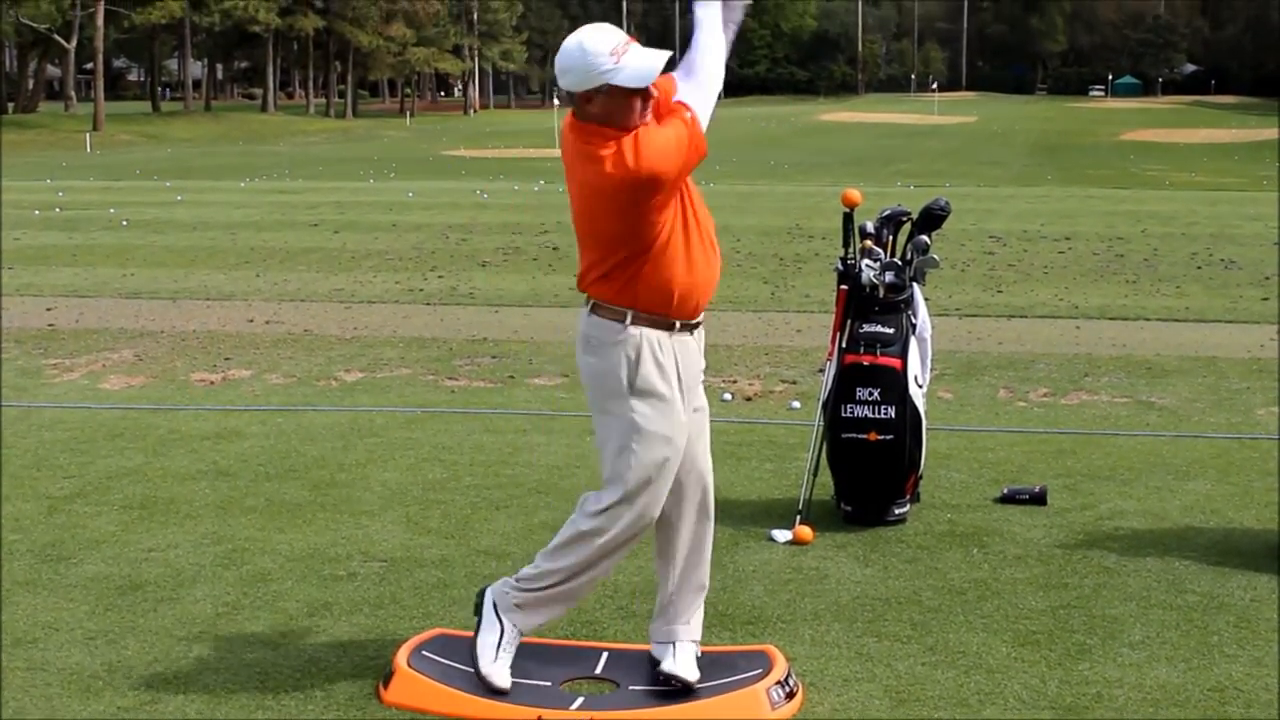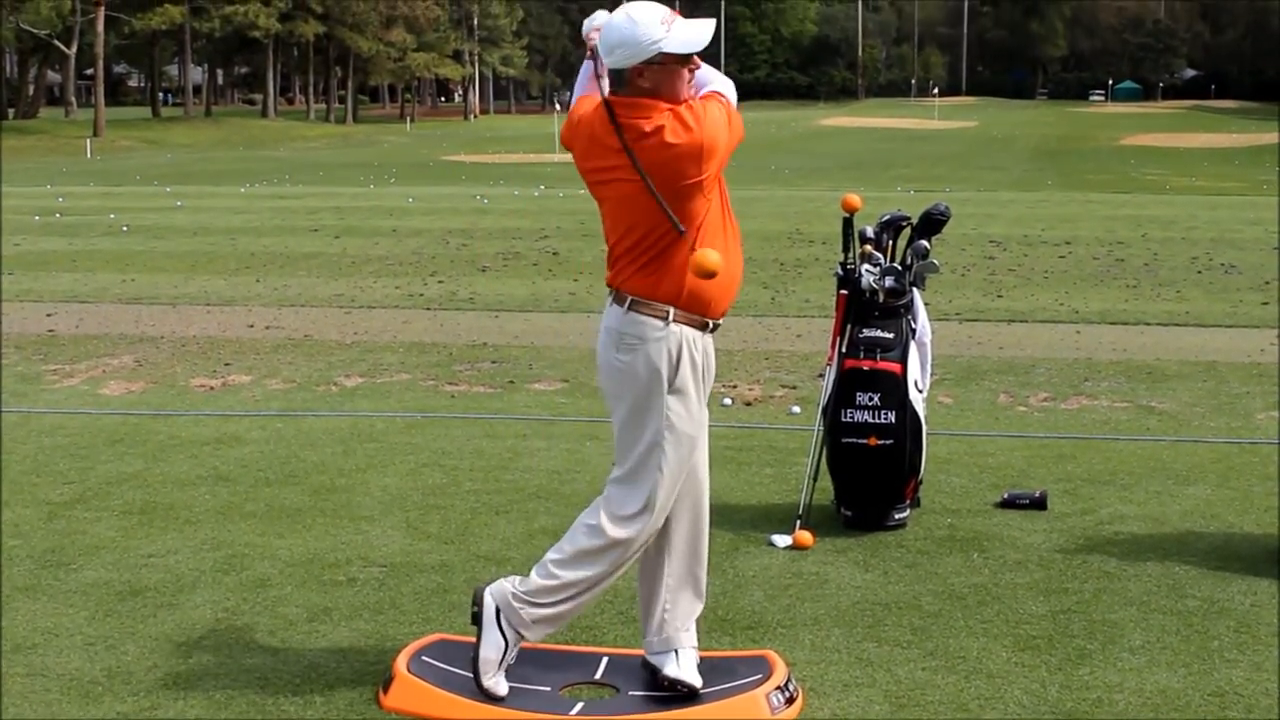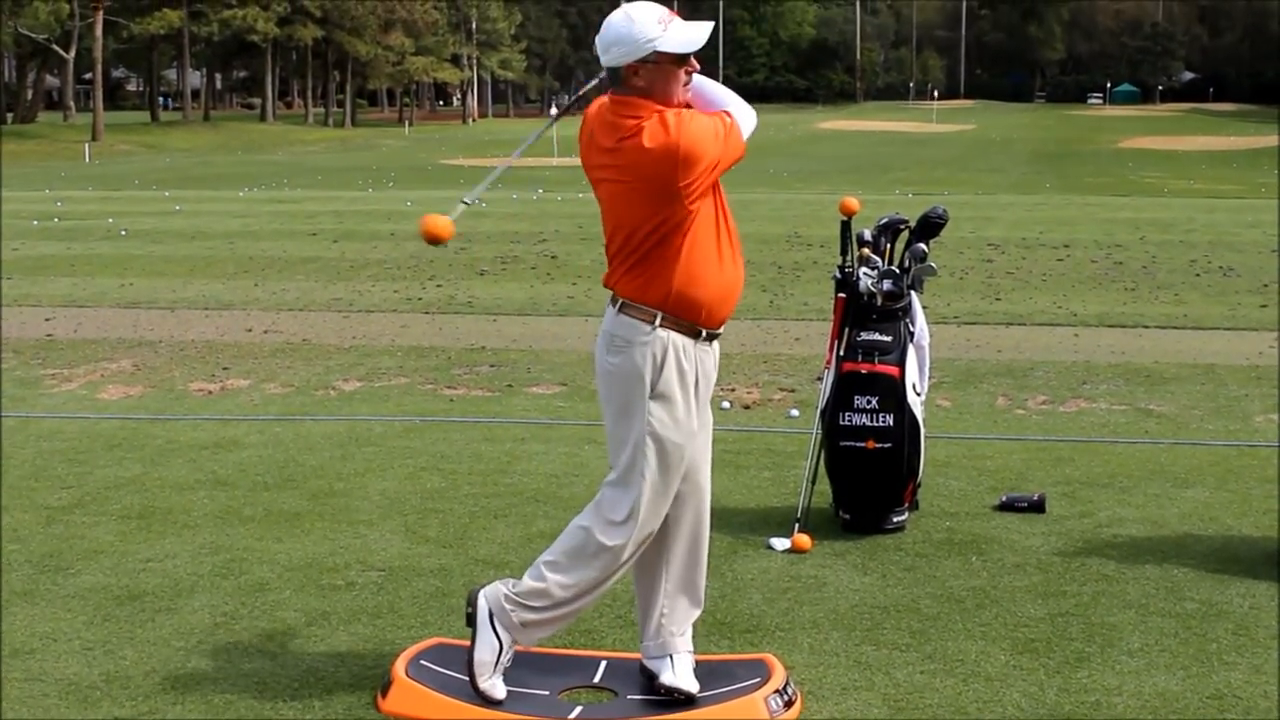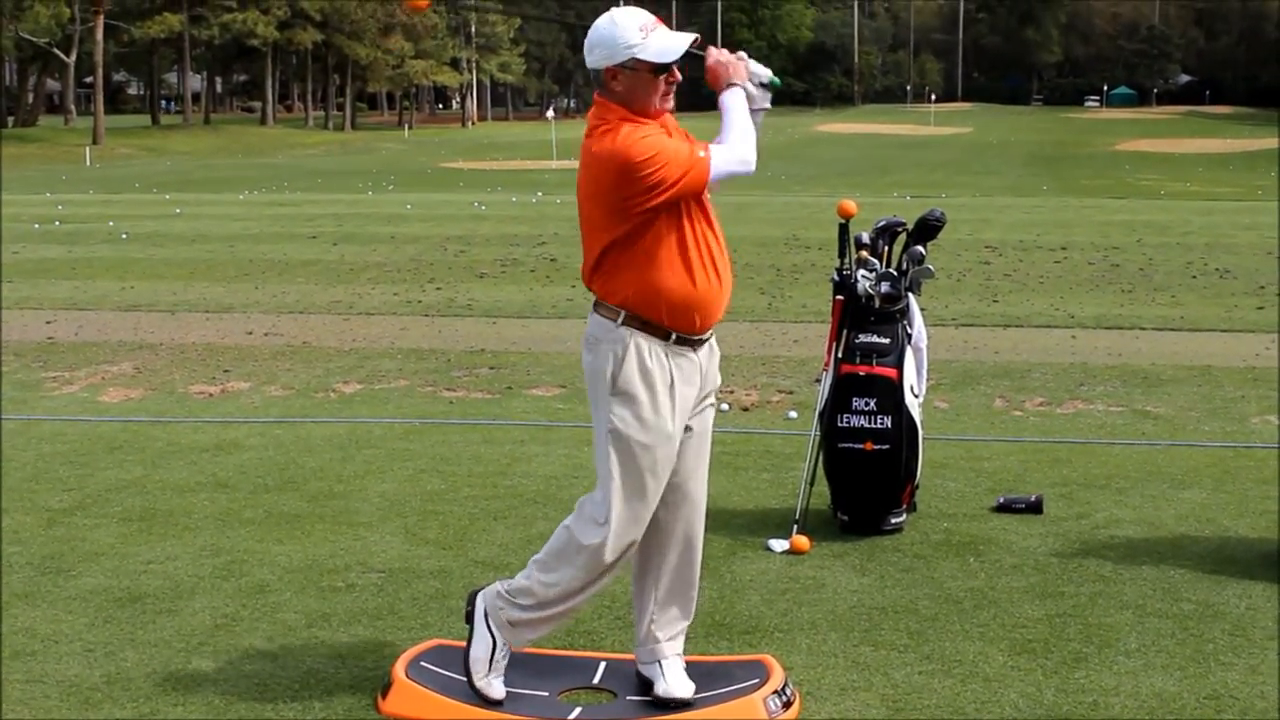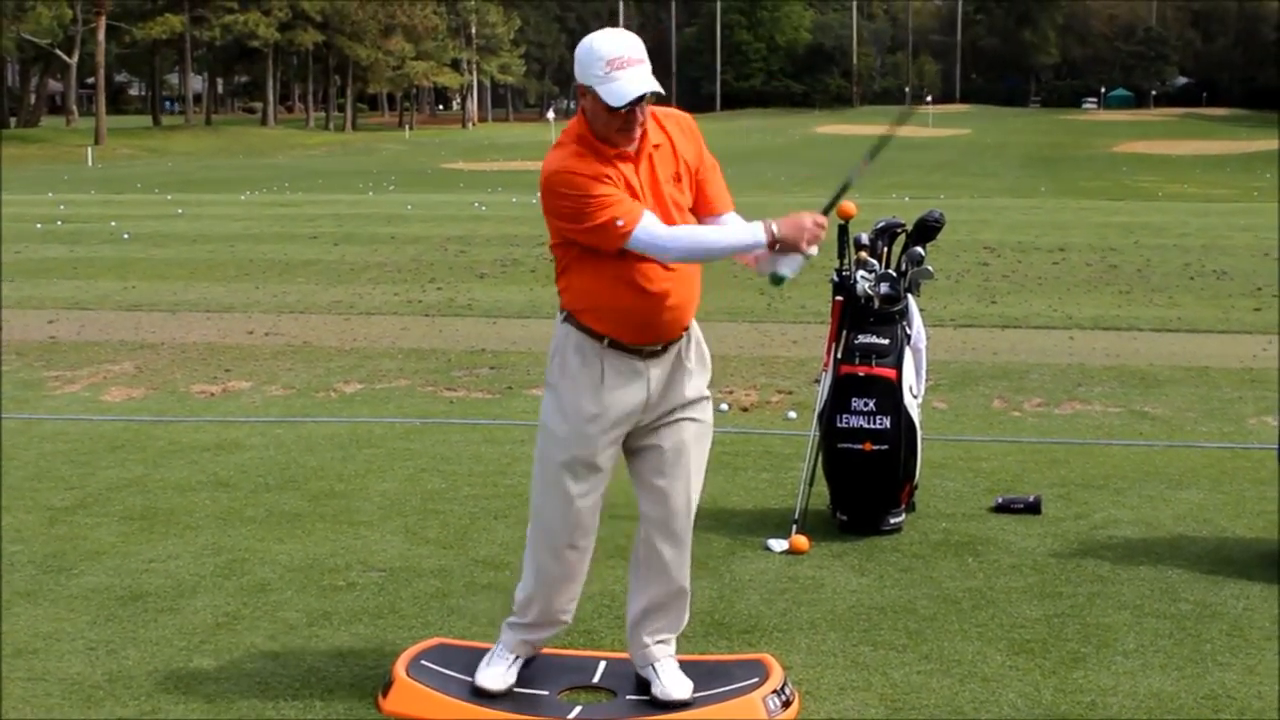
dt=0.3s
person 1, frame 1
left shoulder: (599, 116)
right shoulder: (633, 167)
left elbow: (680, 84)
right elbow: (705, 80)
left hip: (673, 335)
right hip: (634, 346)
left knee: (689, 486)
right knee: (633, 494)
left ankle: (676, 636)
right ankle: (511, 604)
person 1, frame 2
left shoulder: (591, 122)
right shoulder: (692, 138)
right elbow: (718, 85)
right wrist: (651, 58)
left hip: (662, 333)
right hip: (663, 341)
left knee: (684, 495)
right knee: (641, 501)
left ankle: (671, 640)
right ankle: (515, 608)
person 1, frame 3
left shoulder: (605, 118)
right shoulder: (673, 140)
right elbow: (743, 119)
left wrist: (678, 77)
right wrist: (691, 80)
left hip: (682, 343)
right hip: (657, 348)
left knee: (685, 503)
right knee: (635, 508)
left ankle: (668, 646)
right ankle: (508, 611)
person 1, frame 4
left shoulder: (642, 122)
right shoulder: (625, 148)
left elbow: (716, 157)
right elbow: (736, 162)
left wrist: (739, 93)
right wrist: (729, 88)
left hip: (691, 349)
right hip: (639, 354)
left knee: (679, 512)
right knee: (620, 514)
left ankle: (660, 651)
right ankle: (504, 613)
person 1, frame 5
left shoulder: (679, 131)
right shoulder: (567, 172)
left elbow: (719, 222)
right elbow: (661, 243)
left wrist: (774, 240)
right wrist: (770, 235)
left hip: (677, 358)
right hip: (594, 361)
left knee: (672, 513)
right knee: (565, 513)
left ankle: (655, 647)
right ankle: (523, 638)
